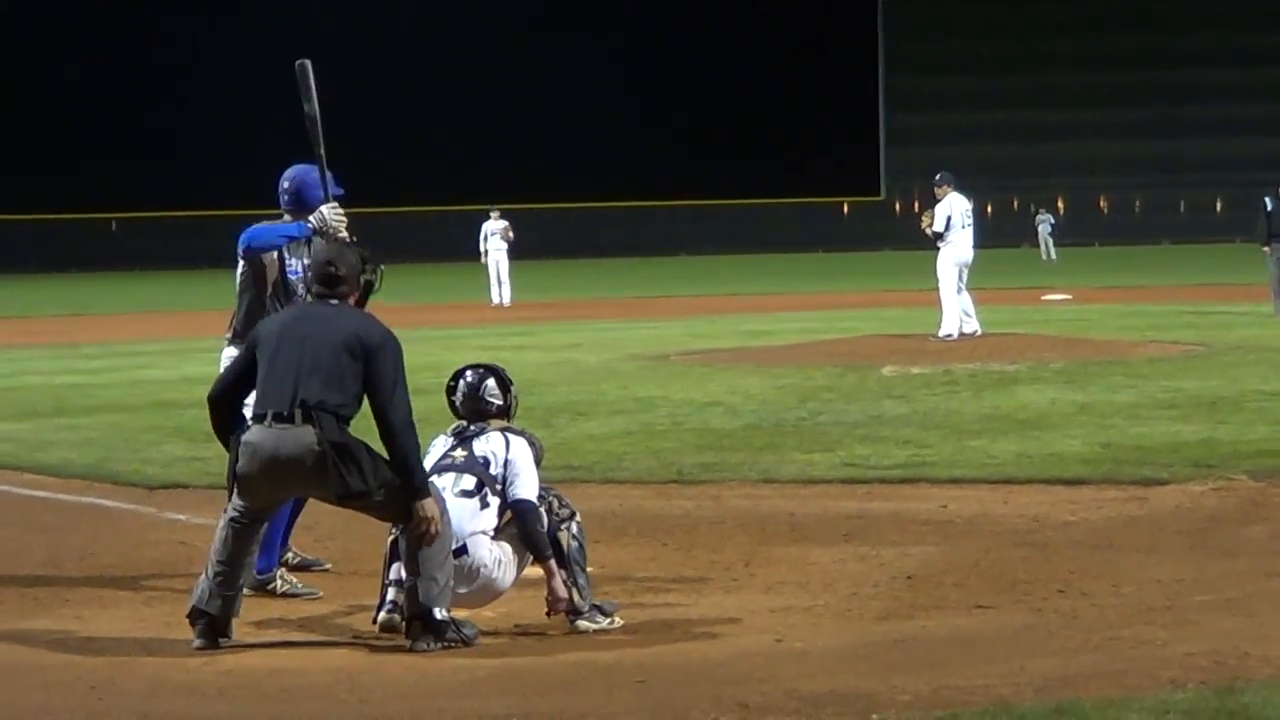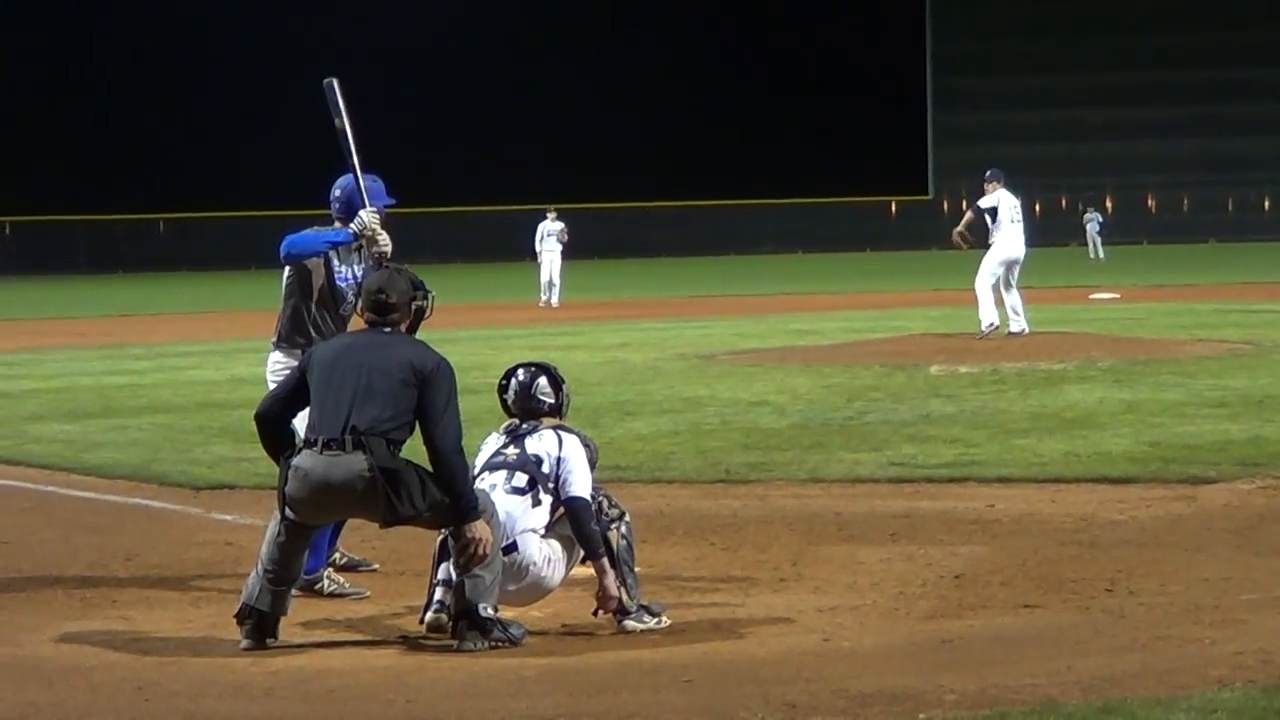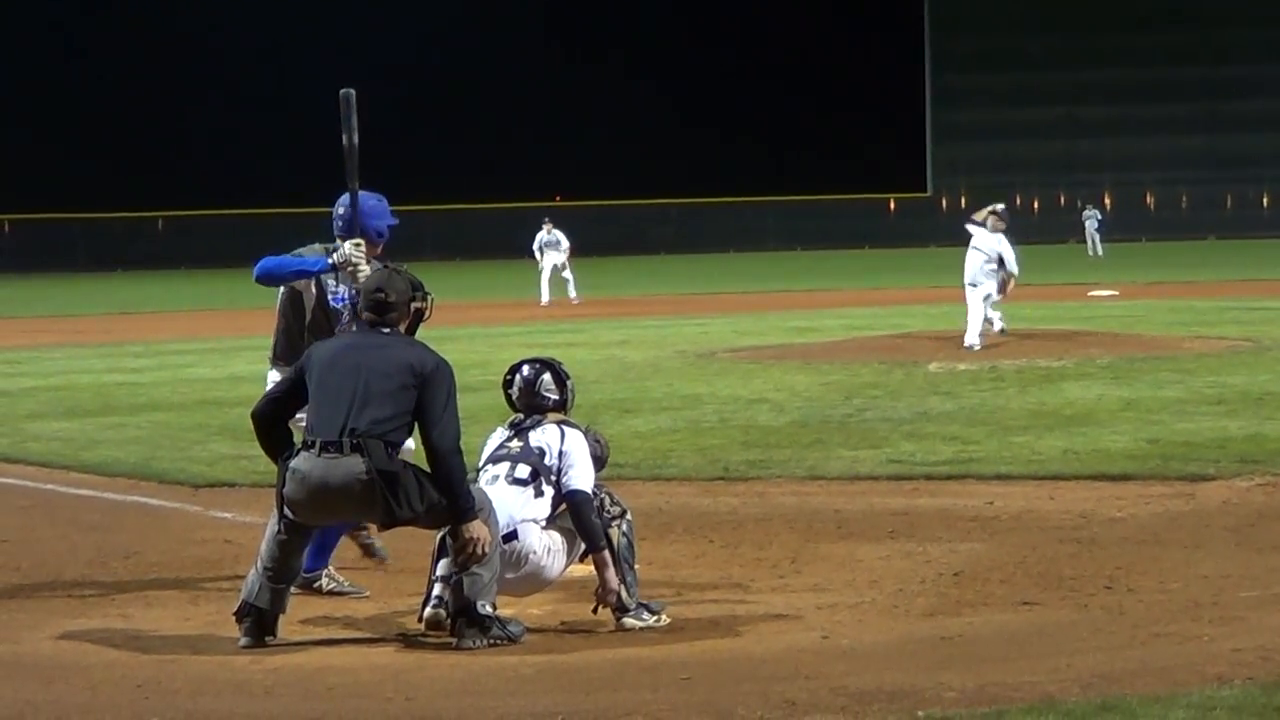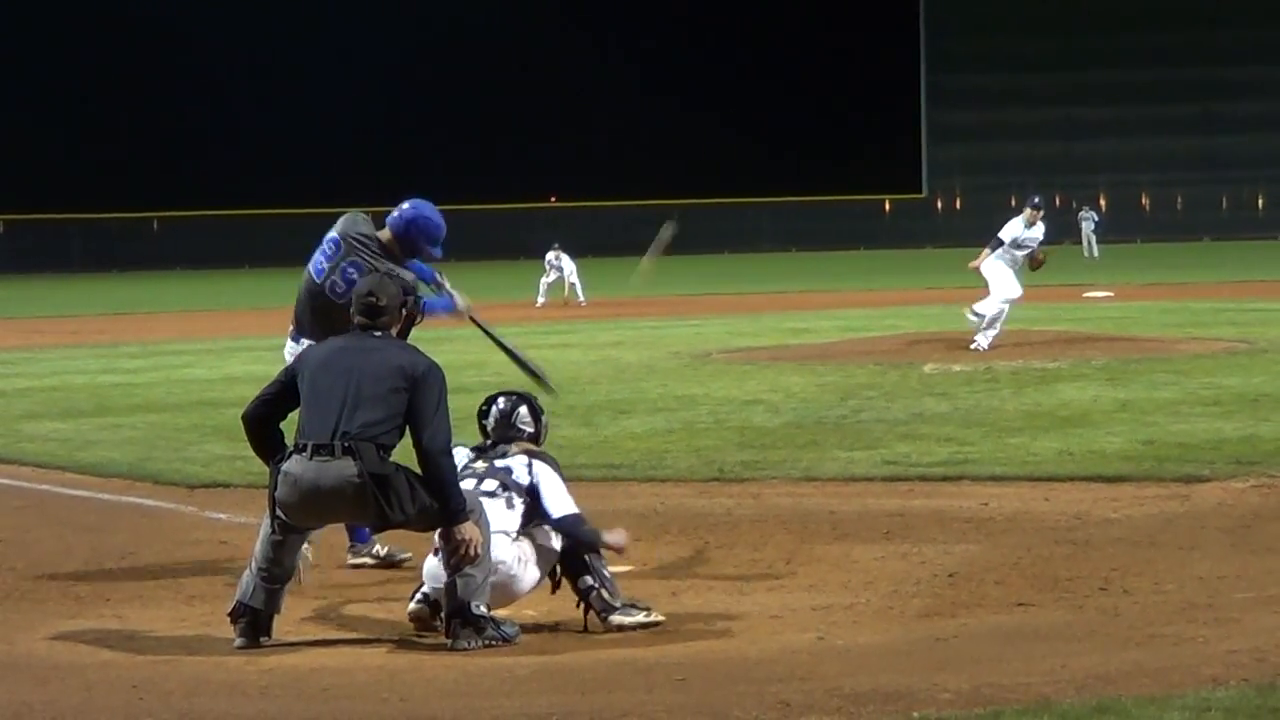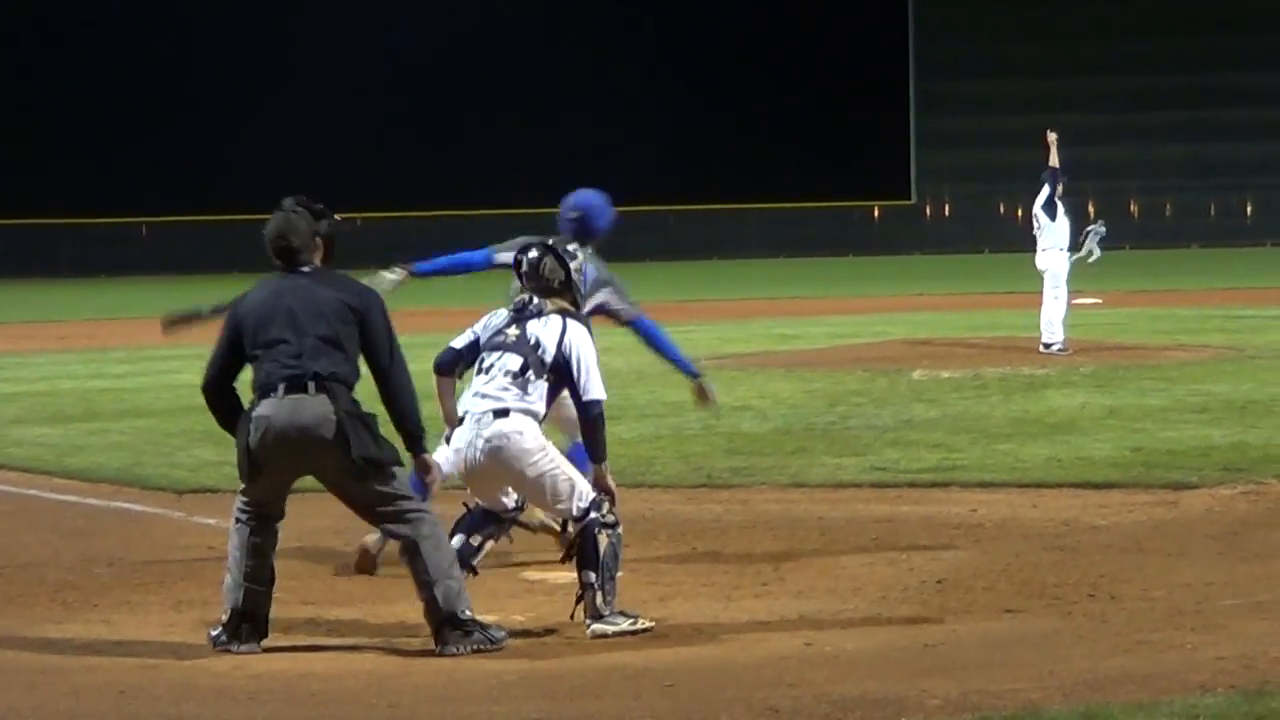
dt=0.7s
person 1, frame 1
left shoulder: (311, 242)
right shoulder: (267, 236)
right elbow: (249, 243)
right wrist: (311, 227)
left ankle: (279, 549)
right ankle: (263, 572)
person 1, frame 2
left shoulder: (361, 249)
right shoulder: (317, 243)
right elbow: (289, 249)
left wrist: (383, 257)
right wrist: (351, 234)
right hip: (297, 367)
left ankle: (327, 550)
right ankle: (311, 573)
person 1, frame 3
left shoulder: (364, 267)
right shoulder: (311, 260)
right elbow: (263, 271)
right wrist: (331, 263)
left knee: (399, 445)
left ankle: (354, 522)
right ankle: (312, 572)
person 1, frame 4
left shoulder: (351, 224)
right shoulder: (393, 280)
left elbow: (398, 250)
right elbow: (422, 306)
left wrist: (437, 283)
right wrist: (450, 302)
left ankle: (362, 544)
person 1, frame 5
left shoulder: (532, 248)
right shoulder: (603, 277)
left elbow: (472, 259)
right elbow: (646, 328)
left wrist: (408, 271)
right wrist: (694, 375)
left knee: (453, 452)
right knee: (586, 436)
left ankle: (382, 534)
person 2, frame 1
left shoulder: (271, 324)
right shoulder: (373, 333)
left elbow: (221, 397)
right elbow: (394, 418)
left wrist: (241, 451)
right wrist: (419, 492)
left hip: (260, 445)
right hip: (319, 446)
left knee: (242, 514)
right knee: (424, 509)
left ankle: (209, 621)
right ankle: (431, 622)
person 2, frame 2
left shoulder: (324, 350)
right shoulder: (427, 360)
left elbow: (268, 415)
right elbow: (445, 446)
left wrist: (294, 470)
right wrist: (470, 516)
left hip: (309, 475)
right hip: (372, 475)
left knee: (291, 516)
right knee: (480, 509)
left ankle: (257, 621)
right ankle: (477, 620)
person 2, frame 3
left shoulder: (322, 350)
right shoulder: (427, 361)
left elbow: (265, 414)
right elbow: (443, 447)
left wrist: (293, 469)
right wrist: (467, 516)
left hip: (309, 479)
right hip: (371, 478)
left knee: (289, 515)
right knee: (477, 508)
left ankle: (255, 619)
right ankle: (475, 619)
person 2, frame 4
left shoulder: (315, 354)
right shoulder: (418, 365)
left elbow: (255, 416)
right elbow: (433, 449)
right wrist: (459, 518)
left hip: (300, 482)
right hip: (362, 481)
left knee: (283, 514)
right knee: (467, 509)
left ankle: (250, 620)
right ankle: (470, 620)
person 2, frame 5
left shoulder: (247, 302)
right shoulder: (355, 294)
left elbow: (216, 383)
right elbow: (391, 373)
left wrist: (244, 431)
right wrist: (419, 446)
left hip: (269, 417)
right hip: (330, 416)
left knee: (253, 516)
right knee: (406, 513)
left ankle: (241, 627)
right ankle: (457, 626)
person 3, frame 1
left shoulder: (440, 443)
right shoulder: (512, 442)
right elbow: (526, 515)
right wrist: (553, 576)
right hip: (480, 575)
right knee: (554, 507)
left ankle: (393, 606)
right ankle: (581, 610)
person 3, frame 2
left shoulder: (492, 441)
right shoulder: (564, 440)
right elbow: (579, 513)
right wrist: (605, 574)
right hip: (529, 574)
right knee: (605, 508)
left ankle: (441, 606)
right ankle: (630, 610)
person 3, frame 3
left shoulder: (499, 436)
right shoulder: (568, 435)
right elbow: (580, 505)
right wrist: (607, 566)
right hip: (529, 562)
right knee: (607, 506)
left ankle: (439, 603)
right ankle: (628, 608)
person 3, frame 4
left shoulder: (464, 456)
right shoulder: (538, 465)
right elbow: (569, 526)
right wrist: (608, 540)
left hip: (439, 576)
right hip: (501, 575)
right knee: (571, 534)
left ankle: (426, 601)
right ankle: (612, 608)
person 3, frame 5
left shoulder: (498, 317)
right shoulder: (571, 328)
left elbow: (444, 364)
right elbow: (590, 407)
left wrist: (452, 423)
right wrist: (600, 469)
left hip: (466, 441)
right hip: (514, 434)
left knee: (491, 507)
right knee: (593, 511)
right ankle: (601, 614)
person 4, frame 1
left shoulder: (943, 205)
right shoulder: (964, 201)
left elbow: (937, 236)
left wrist: (926, 227)
right wrist: (935, 221)
left hip: (951, 251)
right hip: (967, 250)
left knee: (948, 291)
right knee: (960, 290)
left ankle: (949, 331)
right ankle: (971, 327)
person 4, frame 2
left shoulder: (994, 198)
right shoulder: (1012, 198)
left elbow: (974, 209)
left wrist: (960, 227)
left hip: (1003, 246)
right hip: (1019, 247)
left knee: (983, 282)
right knee: (1008, 287)
left ankle: (989, 321)
right ankle: (1019, 326)
person 4, frame 3
left shoulder: (1003, 245)
right shoulder: (980, 232)
left elbow: (1012, 272)
right wrist: (989, 209)
left hip: (987, 285)
right hip: (971, 285)
left knee: (976, 302)
right knee: (981, 312)
left ankle: (972, 340)
right ankle: (997, 321)
person 4, frame 4
left shoulder: (1041, 228)
right shoulder: (1015, 225)
left elbow: (1031, 247)
right elbow: (997, 242)
right wrist: (979, 260)
left hip: (1009, 267)
right hip: (995, 261)
left knee: (1002, 307)
right knee: (1013, 292)
left ankle: (981, 341)
right ankle: (977, 311)
person 4, frame 5
left shoulder: (1046, 205)
right shoulder: (1046, 199)
right elbow: (1053, 173)
right wrist: (1052, 146)
left hip: (1051, 256)
right hip: (1053, 256)
left knee: (1058, 299)
right knee: (1053, 299)
left ankle: (1054, 339)
right ankle: (1049, 342)
